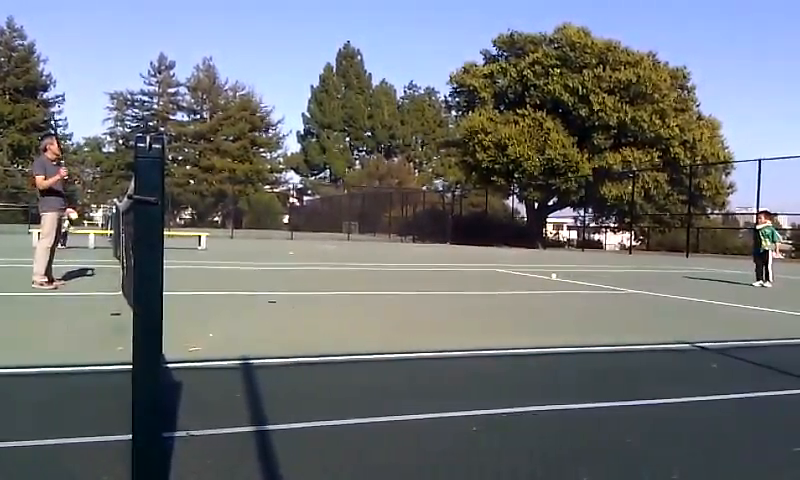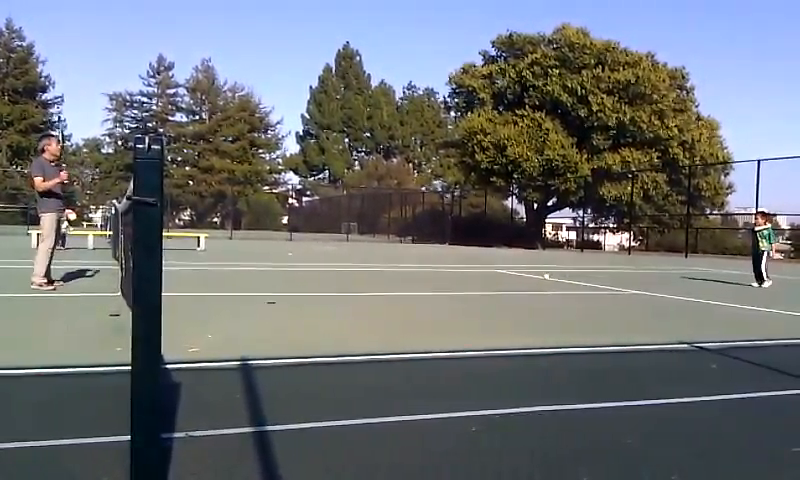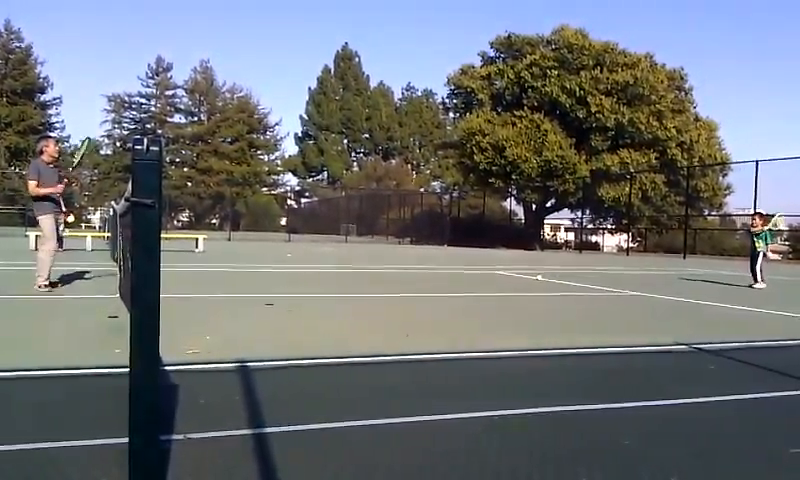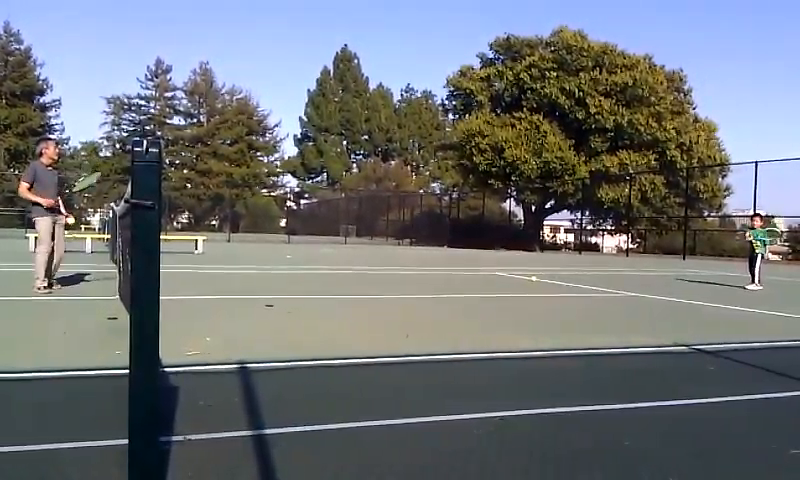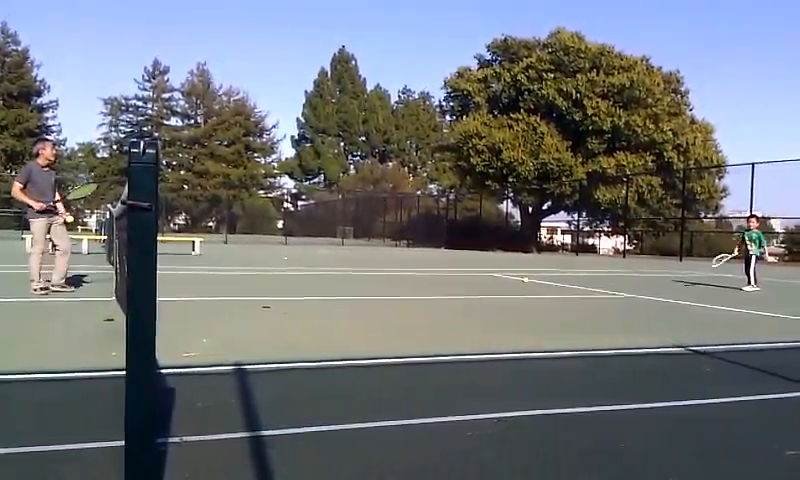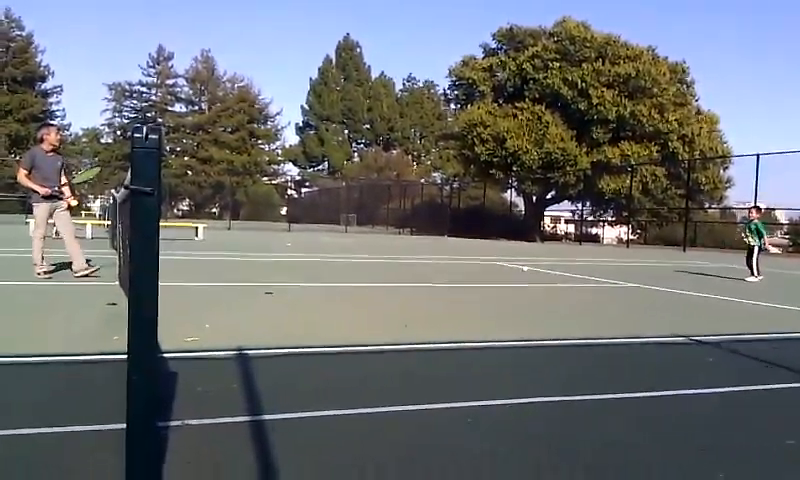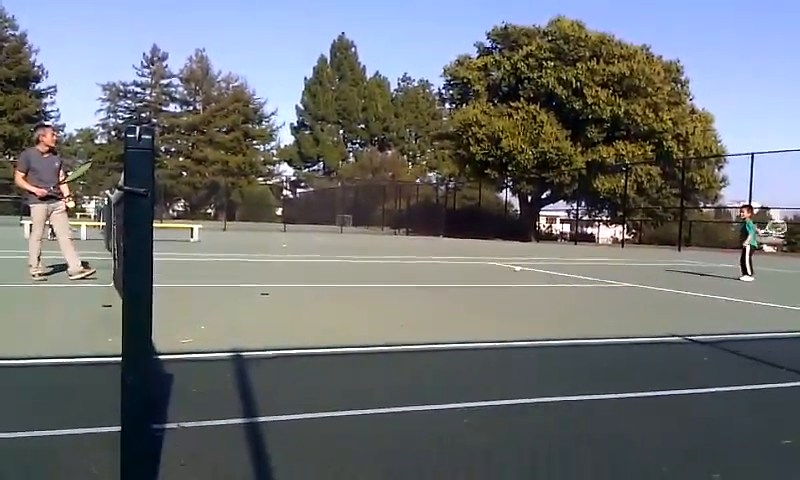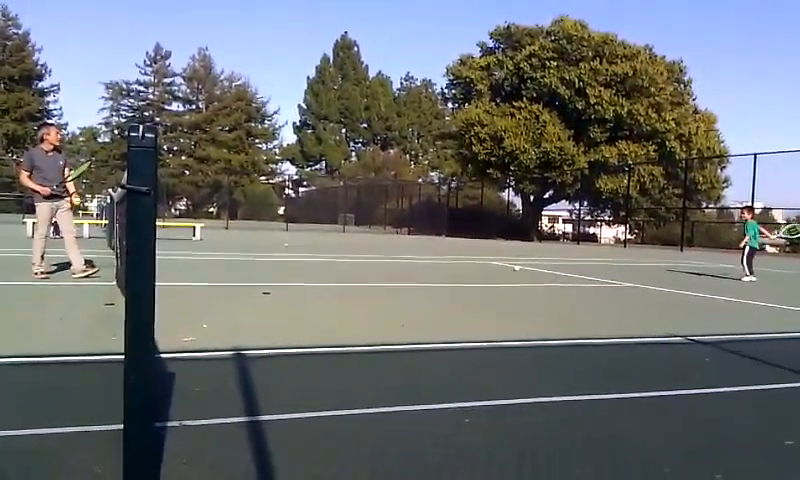
dt=0.2s
person 1, frame 1
left shoulder: (57, 164)
right shoulder: (40, 162)
right elbow: (41, 184)
left wrist: (66, 206)
right wrist: (58, 176)
left hip: (59, 209)
right hip: (49, 209)
left knee: (53, 244)
right knee: (46, 242)
left ankle: (48, 276)
right ankle: (38, 278)
person 1, frame 2
left shoulder: (56, 165)
right shoulder: (38, 163)
right elbow: (39, 186)
left wrist: (64, 207)
right wrist: (58, 179)
left hip: (57, 210)
right hip: (47, 210)
left knee: (51, 245)
right knee: (47, 244)
left ankle: (46, 278)
right ankle: (37, 279)
person 1, frame 3
left shoulder: (54, 168)
right shoulder: (35, 165)
right elbow: (32, 190)
left wrist: (63, 210)
right wrist: (53, 189)
left hip: (55, 212)
right hip: (44, 212)
left knee: (49, 246)
right knee: (49, 245)
left ankle: (45, 279)
right ankle: (41, 281)
person 1, frame 4
left shoulder: (54, 170)
right shoulder: (34, 167)
right elbow: (22, 191)
left wrist: (64, 212)
right wrist: (41, 200)
left hip: (57, 214)
right hip: (42, 214)
left knee: (59, 248)
right knee: (44, 248)
left ankle: (49, 279)
right ankle: (40, 283)
person 1, frame 5
left shoulder: (51, 171)
right shoulder: (29, 168)
right elbow: (15, 191)
left wrist: (62, 212)
right wrist: (33, 203)
left hip: (54, 216)
right hip: (38, 216)
left knee: (65, 246)
right knee: (38, 249)
left ankle: (58, 281)
right ankle: (36, 284)
person 1, frame 6
left shoulder: (58, 156)
right shoulder: (32, 154)
right elbow: (21, 177)
left wrist: (68, 196)
right wrist: (38, 189)
left hip: (59, 201)
right hip: (42, 201)
left knee: (69, 233)
right knee: (40, 234)
left ankle: (80, 266)
right ankle: (40, 267)
person 1, frame 7
left shoulder: (56, 157)
right shoulder: (27, 155)
right elbow: (18, 179)
left wrist: (67, 196)
right wrist: (35, 190)
left hip: (57, 202)
right hip: (39, 202)
left knee: (65, 235)
right knee: (37, 236)
left ankle: (75, 269)
right ankle: (35, 269)
person 1, frame 8
left shoulder: (61, 155)
right shoulder: (32, 154)
left elbow: (67, 176)
right elbow: (23, 178)
left wrist: (73, 193)
right wrist: (39, 188)
left hip: (62, 200)
right hip: (44, 201)
left knee: (70, 234)
right knee: (41, 234)
left ankle: (78, 267)
right ankle: (37, 268)
